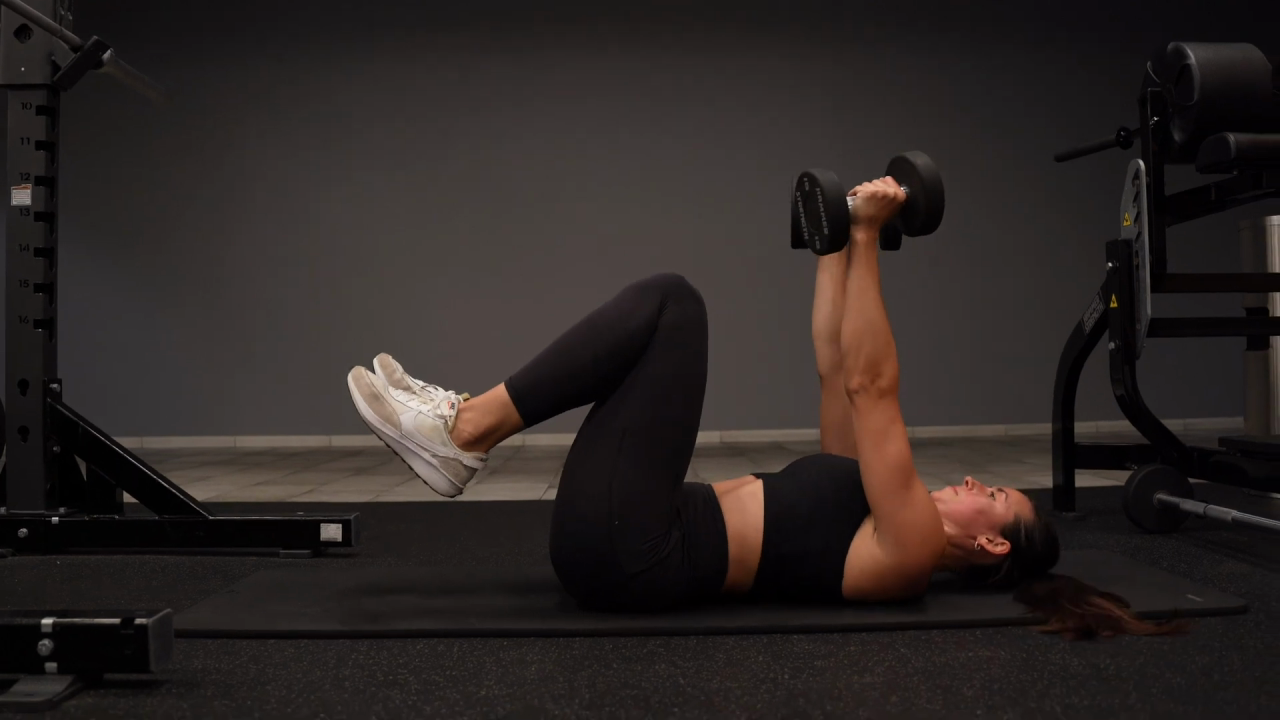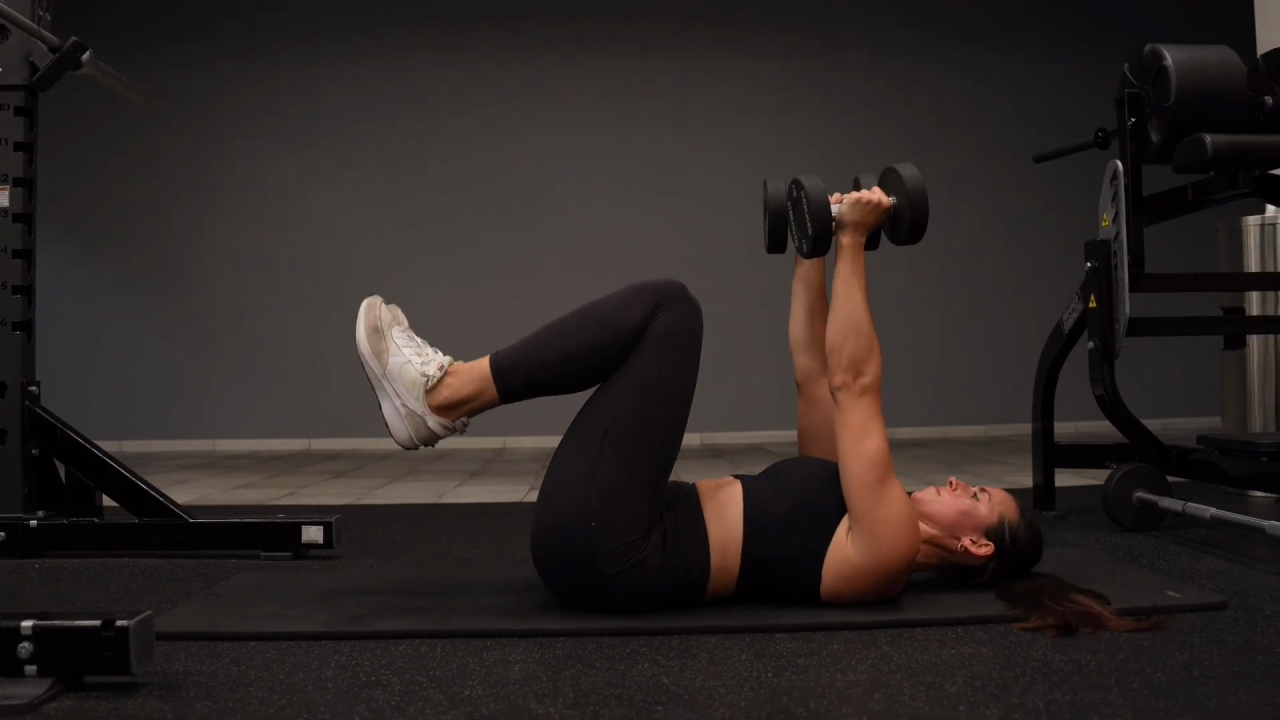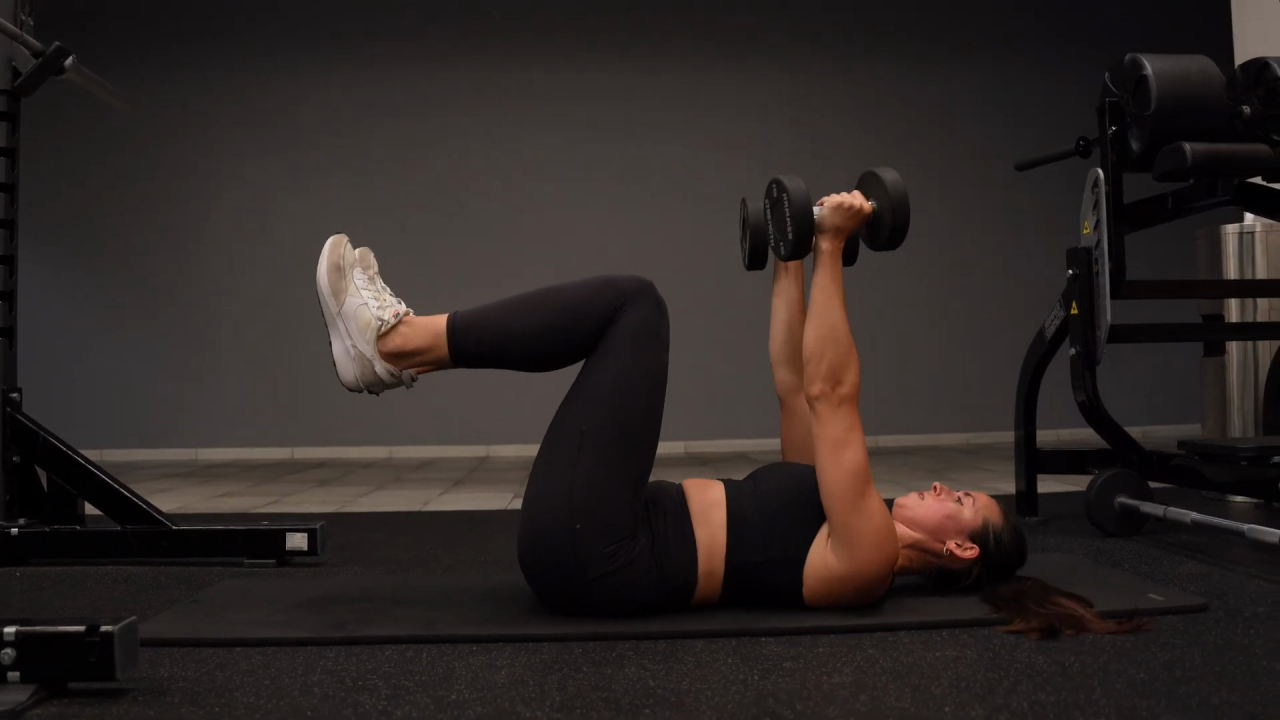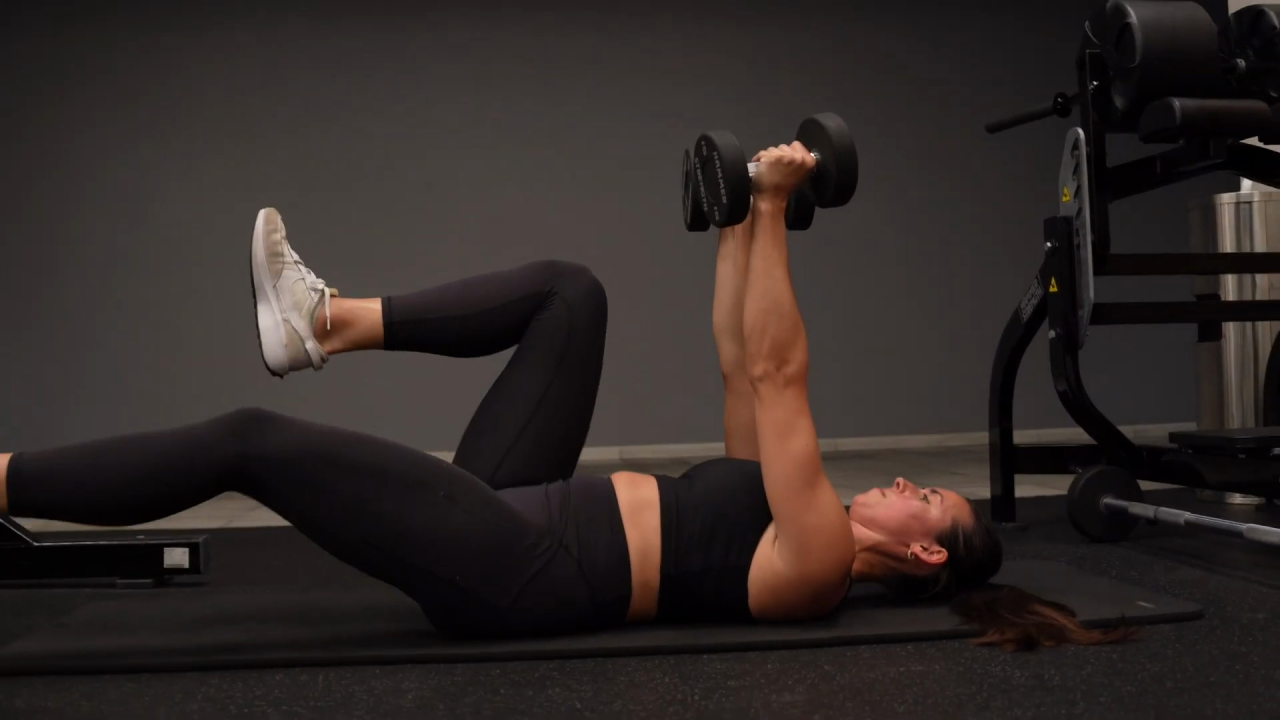
dt=1s
person 1, frame 1
left shoulder: (912, 549)
right shoulder: (877, 513)
left elbow: (873, 386)
right elbow: (835, 368)
left wrist: (867, 237)
right wrist: (834, 241)
left hip: (626, 552)
right hip: (626, 541)
left knee: (669, 304)
right knee: (660, 320)
left ankle: (467, 433)
right ankle: (466, 424)
person 1, frame 2
left shoulder: (886, 549)
right shoulder: (856, 522)
left elbow: (854, 386)
right elbow: (814, 374)
left wrist: (853, 242)
right wrist: (811, 249)
left hip: (601, 550)
right hip: (599, 539)
left knee: (667, 308)
right knee: (659, 320)
left ankle: (444, 396)
right ankle: (447, 389)
person 1, frame 3
left shoulder: (866, 558)
right shoulder: (837, 525)
left elbow: (830, 396)
right elbow: (792, 382)
left wrist: (831, 250)
right wrist: (790, 259)
left hip: (589, 553)
right hip: (590, 544)
left knee: (632, 305)
right knee: (630, 315)
left ankle: (398, 344)
right ankle: (406, 344)
person 1, frame 4
left shoulder: (819, 560)
right shoulder: (789, 523)
left elbow: (777, 378)
right elbow: (737, 362)
left wrist: (774, 213)
right wrist: (737, 222)
left hip: (503, 571)
right hip: (515, 520)
left knee: (253, 441)
right knee: (569, 291)
right ankle: (326, 322)
